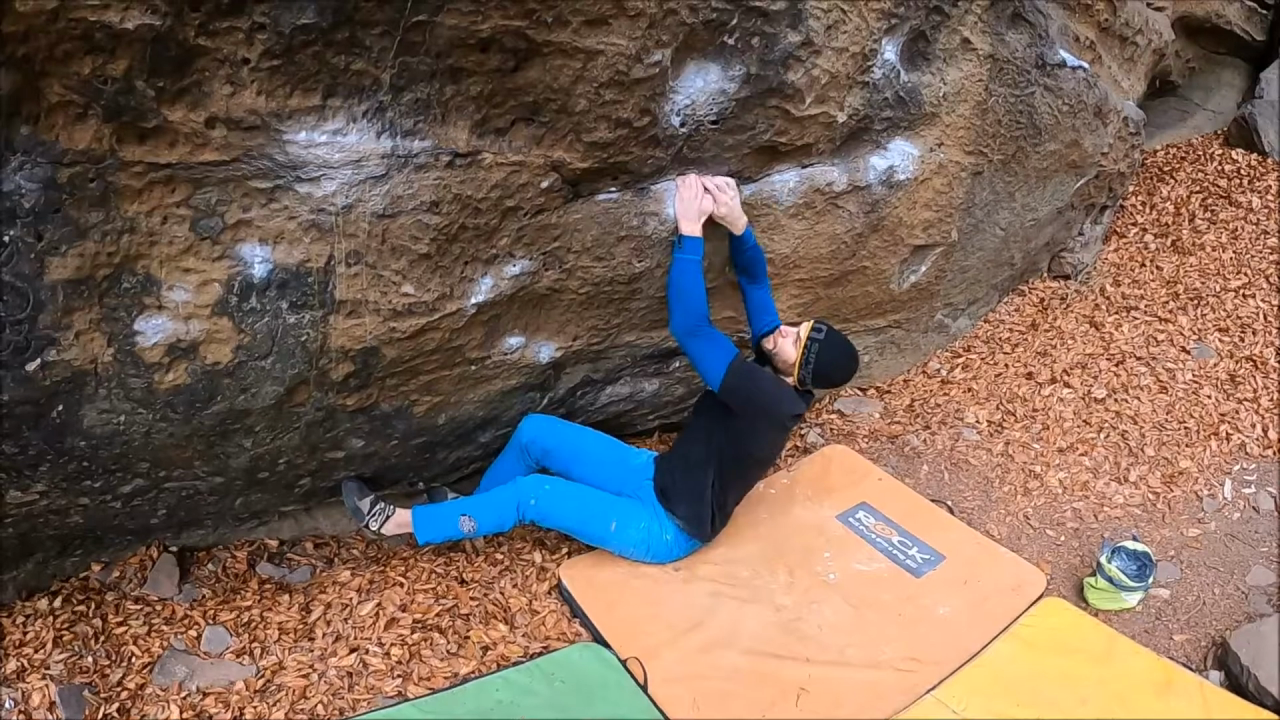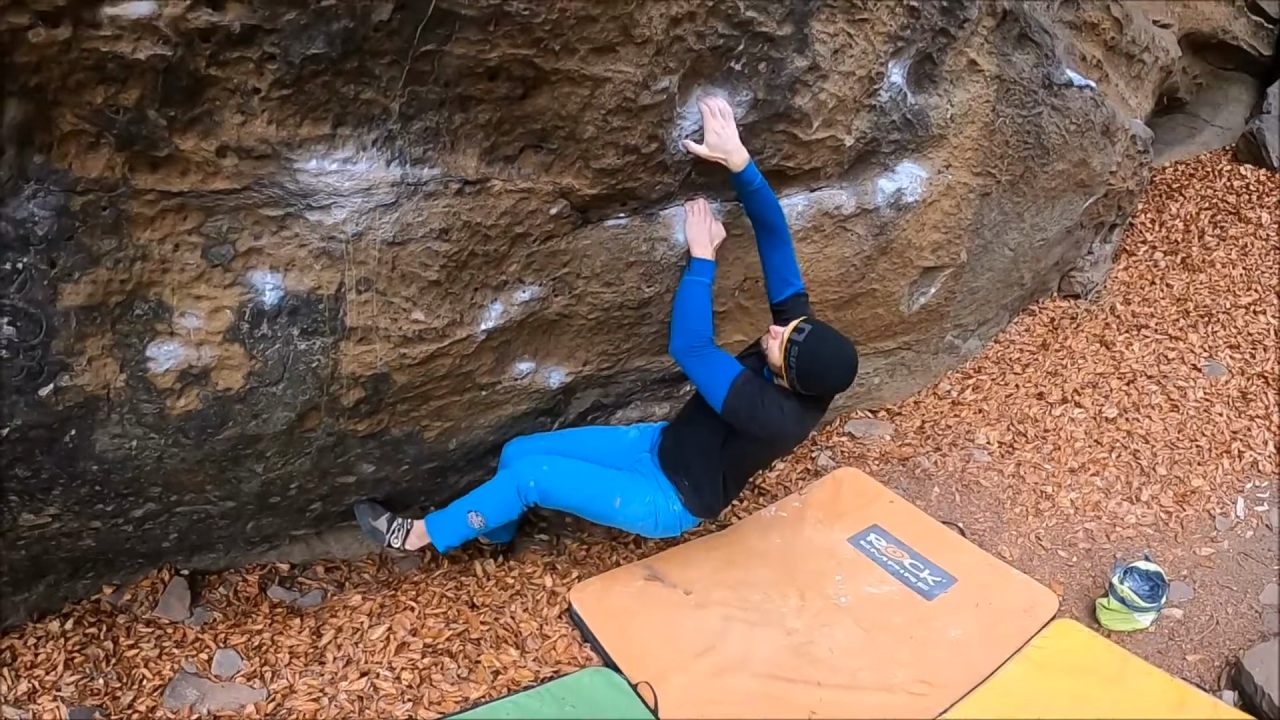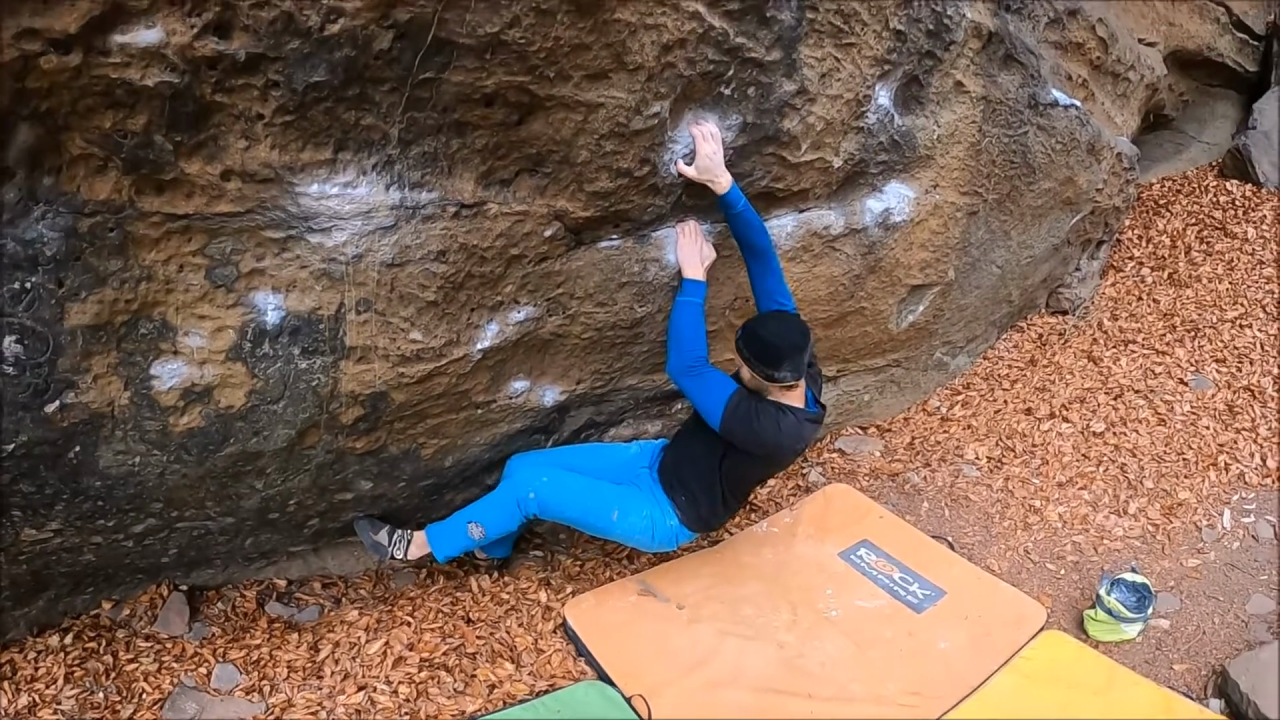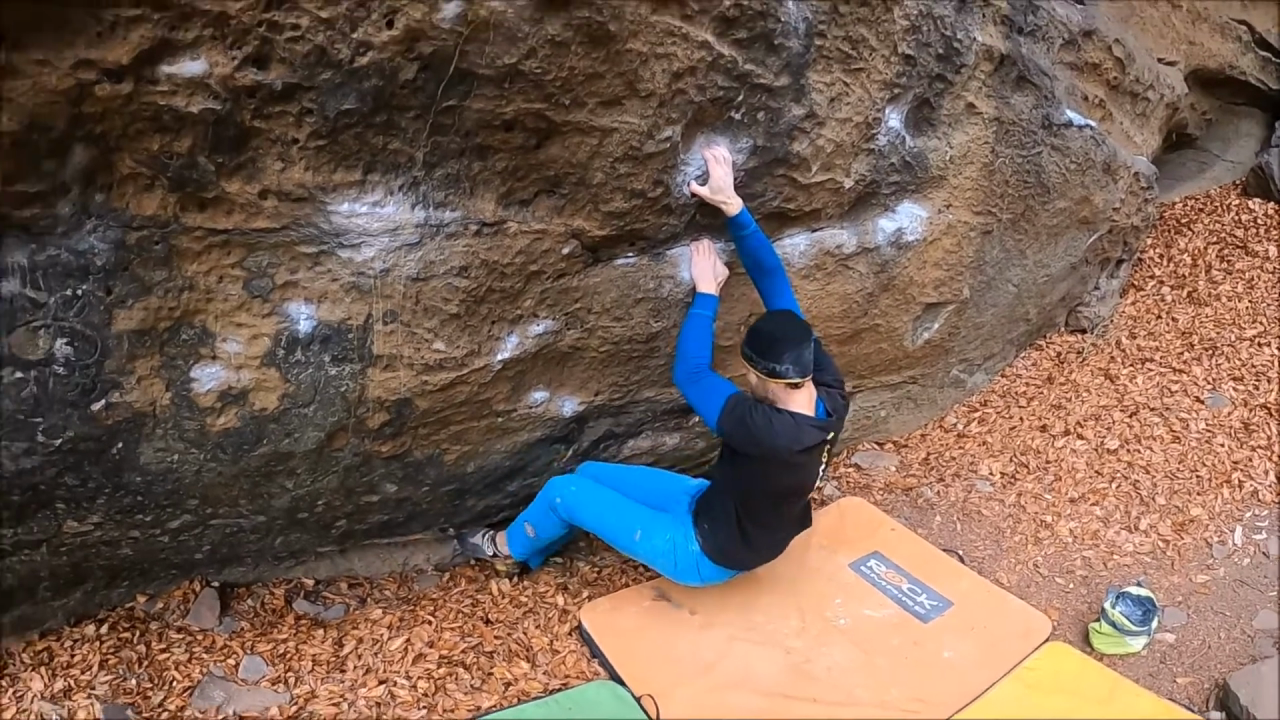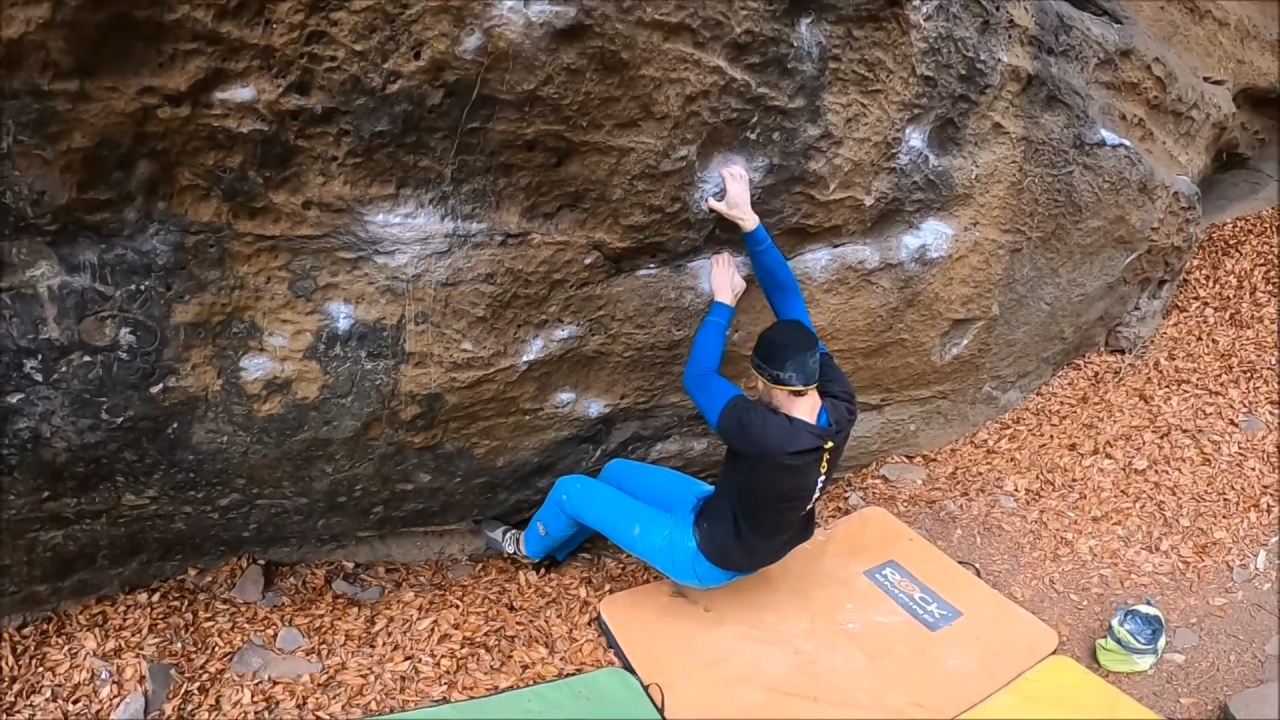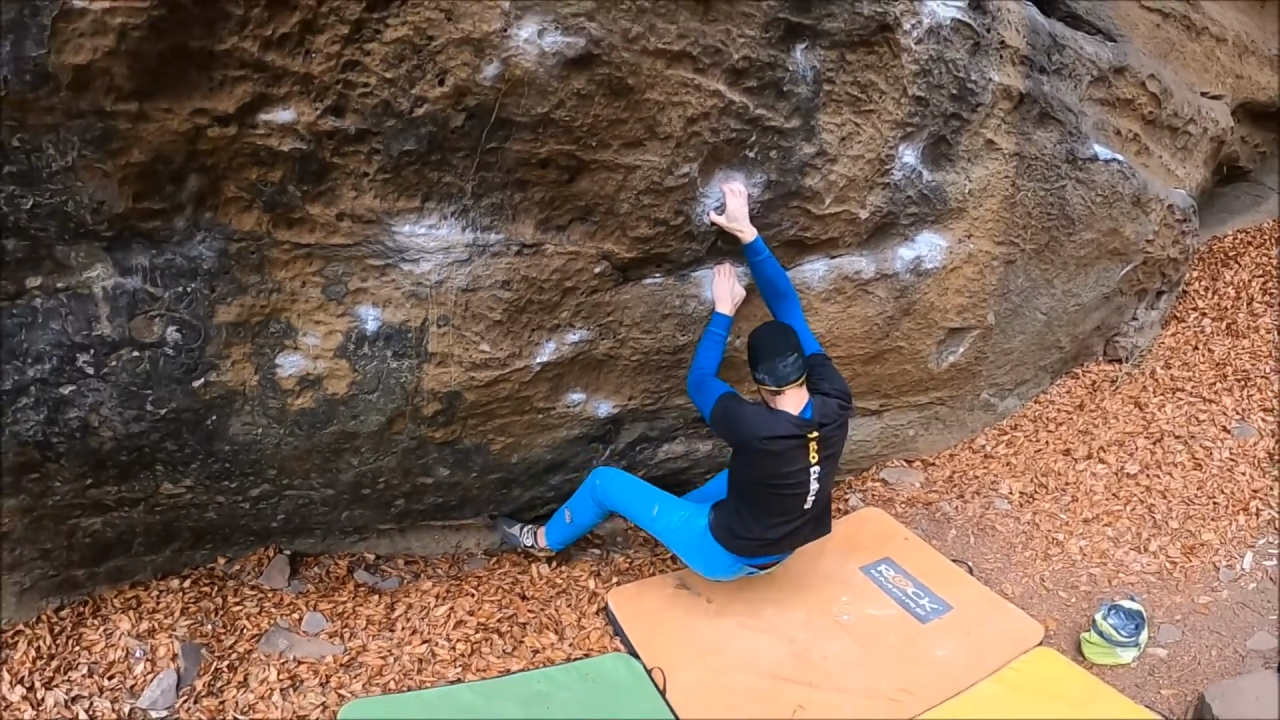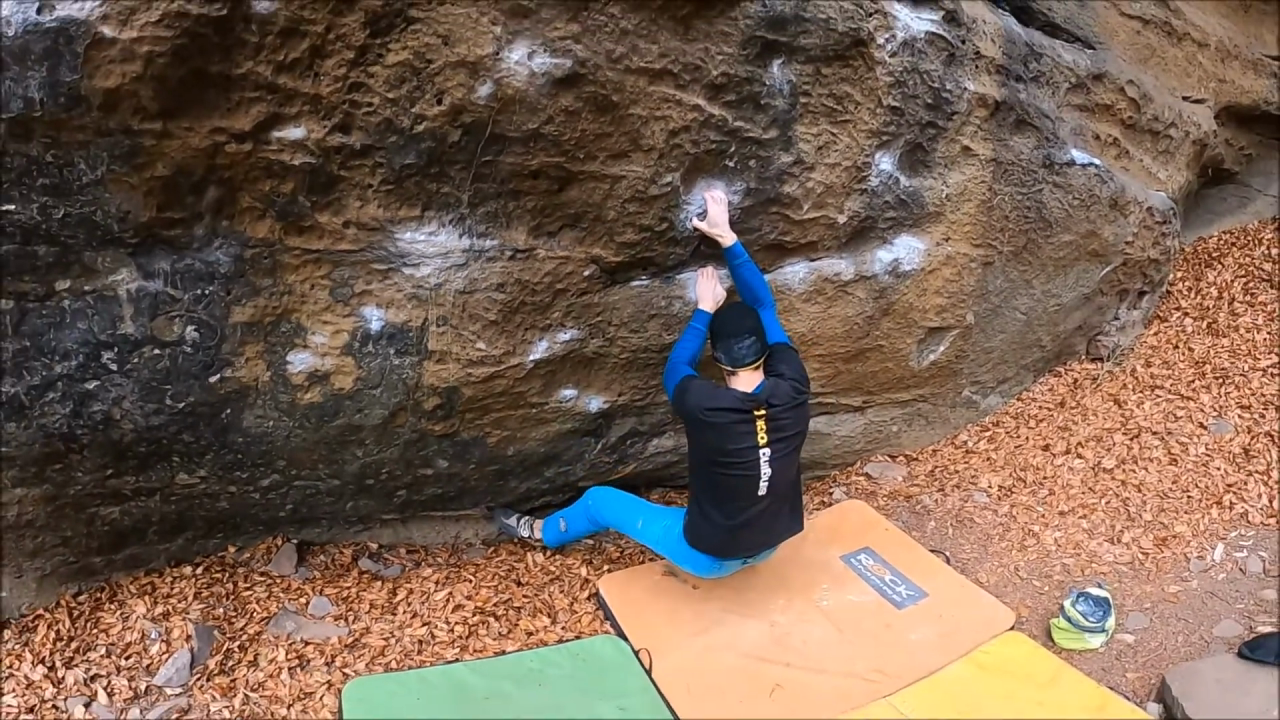
dt=0.7s
person 1, frame 1
left shoulder: (771, 400)
right shoulder: (772, 370)
left elbow: (691, 329)
right elbow: (755, 280)
left wrist: (690, 230)
right wrist: (737, 223)
left hip: (668, 528)
right hip: (657, 477)
left knee: (529, 496)
right knee: (534, 433)
left ankle: (406, 522)
right ankle: (476, 509)
person 1, frame 2
left shoulder: (777, 415)
right shoulder: (803, 334)
left elbow: (689, 347)
right elbow: (775, 237)
left wrist: (701, 254)
right wrist: (737, 158)
left hip: (670, 500)
right hip: (662, 445)
left knee: (529, 475)
right knee: (518, 452)
left ankle: (421, 534)
right ankle: (495, 533)
person 1, frame 3
left shoulder: (773, 431)
right shoulder: (797, 361)
left elbow: (686, 367)
right elbow: (763, 260)
left wrist: (693, 275)
right wrist: (722, 182)
left hip: (668, 514)
right hip: (662, 461)
left knee: (530, 486)
right knee: (520, 466)
left ankle: (420, 545)
right ankle: (492, 549)
person 1, frame 4
left shoulder: (772, 434)
right shoulder: (830, 391)
left elbow: (690, 375)
right elbow: (777, 288)
left wrist: (706, 291)
right wrist: (733, 206)
left hip: (708, 555)
right hip: (717, 509)
left knee: (564, 491)
right knee: (589, 474)
left ankle: (507, 548)
right ankle: (528, 557)
person 1, frame 5
left shoulder: (773, 438)
right shoulder: (839, 404)
left elbow: (698, 377)
right elbow: (791, 304)
left wrist: (723, 300)
right wrist: (749, 222)
left hip: (709, 558)
right hip: (738, 525)
left knee: (571, 490)
right knee: (615, 472)
left ankle: (529, 547)
right ankle: (557, 547)
person 1, frame 6
left shoulder: (756, 429)
right shoulder: (835, 401)
left elbow: (699, 381)
right elbow: (789, 309)
left wrist: (723, 310)
right wrist: (748, 233)
left hip: (726, 555)
right hip: (782, 550)
left knee: (605, 482)
left ankle: (545, 539)
right ankle: (699, 504)
person 1, frame 7
left shoulder: (702, 404)
right shoulder: (792, 388)
left elbow: (675, 368)
right elbow: (764, 308)
left wrist: (706, 308)
right wrist: (727, 238)
left hip: (711, 557)
right hip: (770, 545)
left knee: (598, 501)
left ankle: (541, 533)
